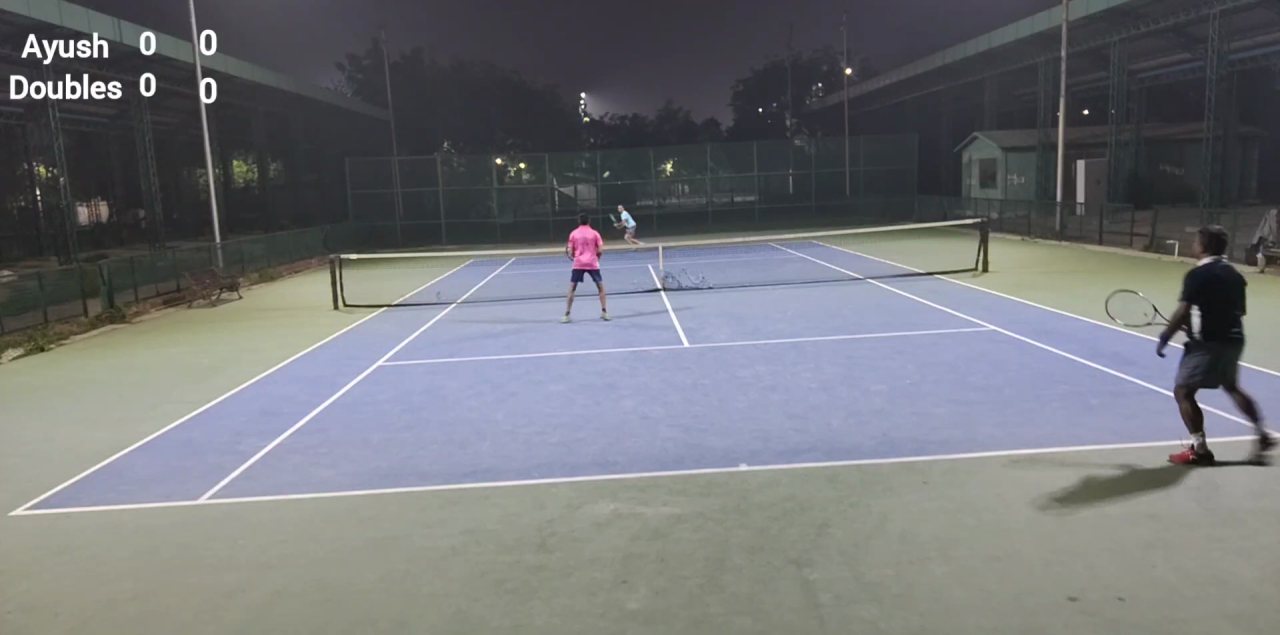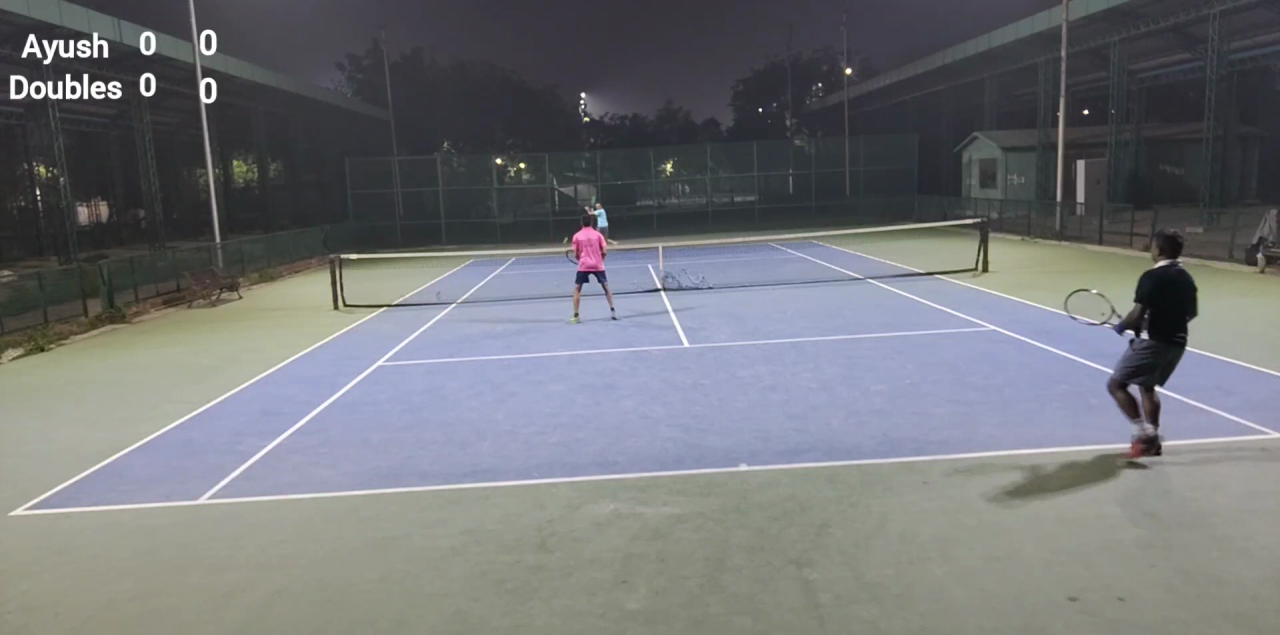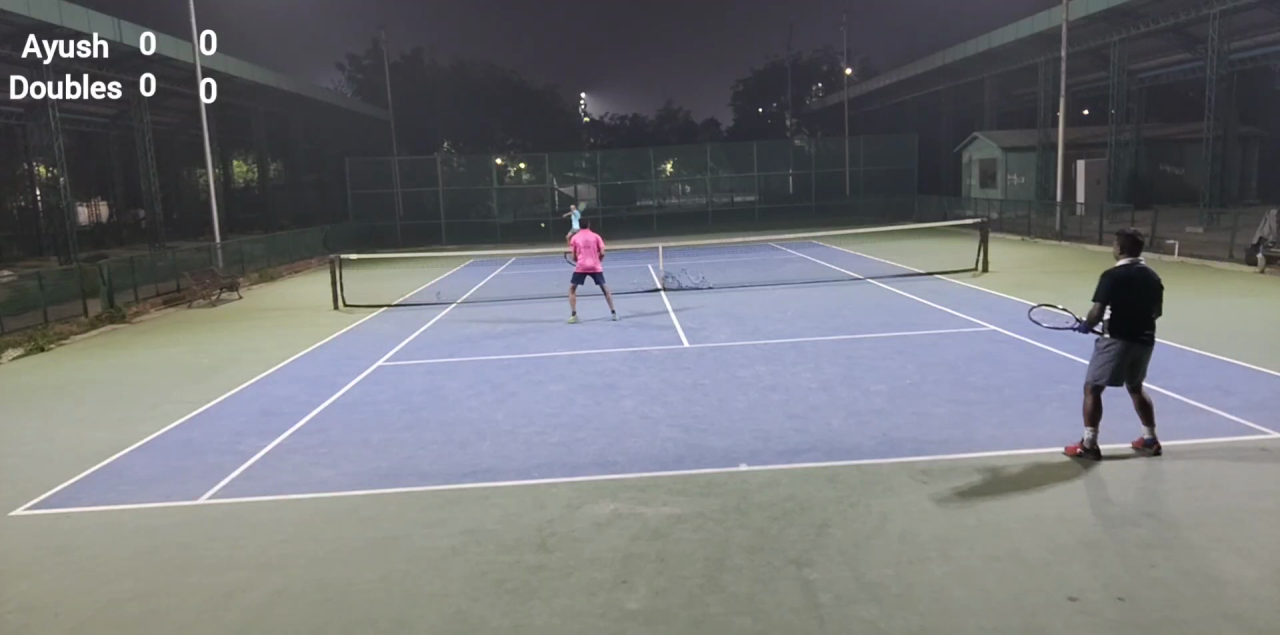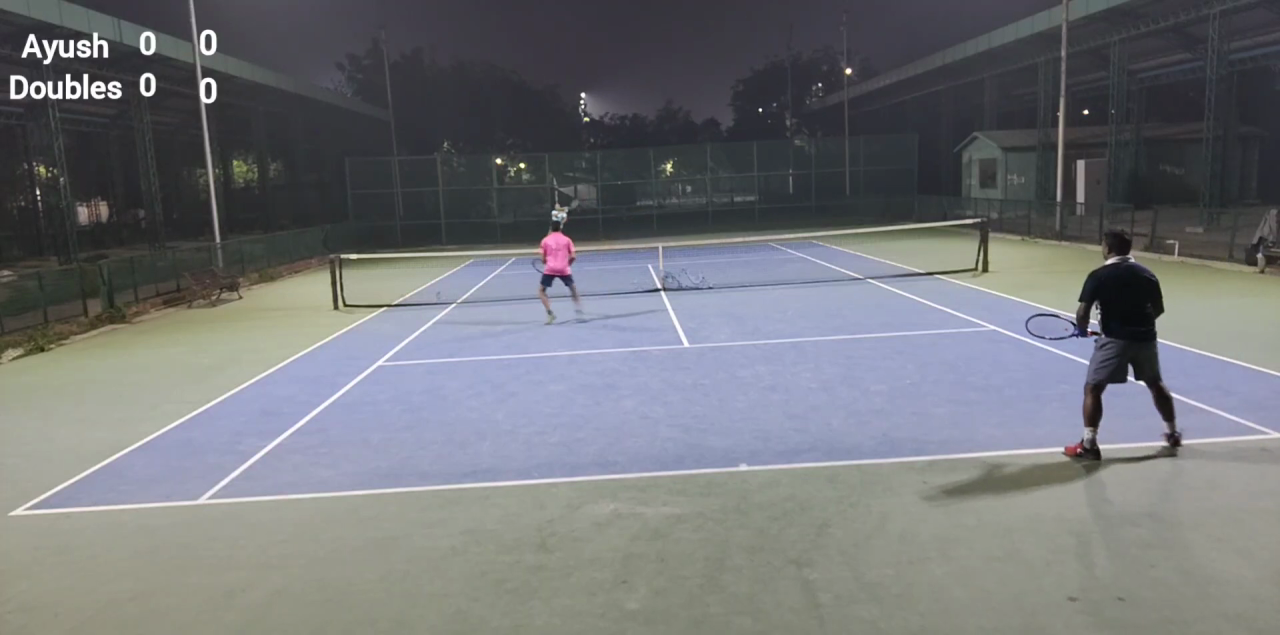
dt=0.4s
person 1, frame 1
left shoulder: (1197, 275)
right shoulder: (1234, 275)
left elbow: (1181, 313)
right elbow: (1240, 310)
left wrist: (1164, 338)
left hip: (1205, 343)
right hip: (1233, 339)
left knee: (1183, 392)
right knee: (1233, 388)
left ankle: (1200, 449)
right ankle: (1262, 435)
person 1, frame 2
left shoulder: (1152, 277)
right shoulder: (1186, 278)
left elbow: (1137, 314)
right elbow: (1191, 313)
left wrist: (1122, 325)
left hip: (1151, 342)
right hip: (1176, 343)
left knee: (1116, 385)
right knee: (1147, 387)
left ankle: (1144, 434)
right ankle: (1149, 436)
person 1, frame 3
left shoulder: (1112, 276)
right shoulder: (1153, 277)
left elbow: (1097, 313)
right elbow: (1157, 312)
left wrist: (1086, 325)
left hip: (1117, 341)
right hip: (1145, 341)
left knee: (1092, 390)
right knee: (1136, 388)
left ankle: (1089, 445)
right ankle: (1150, 439)
person 1, frame 4
left shoulder: (1098, 276)
right shoulder: (1146, 274)
left elbow: (1081, 314)
right elbow: (1158, 309)
left wrist: (1082, 329)
left hip: (1114, 340)
right hip: (1145, 338)
left knee: (1092, 389)
right knee: (1155, 384)
left ankle: (1089, 444)
right ankle: (1172, 433)
